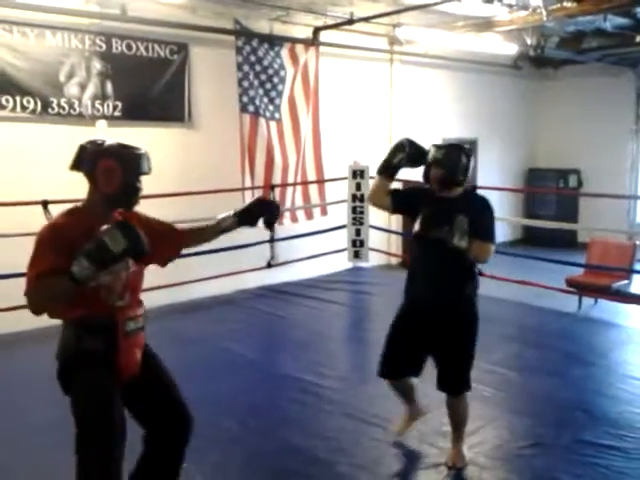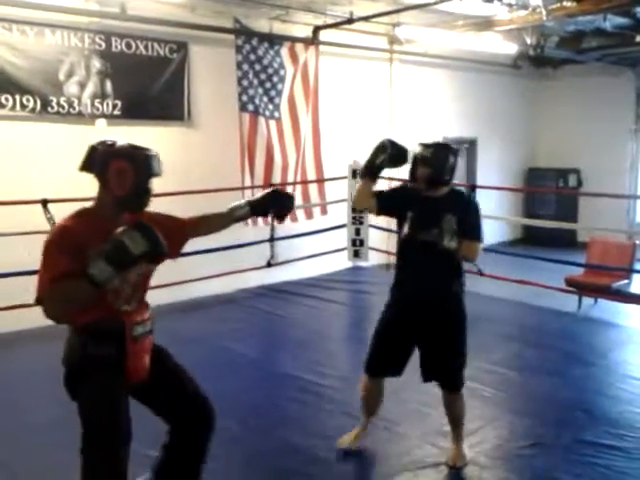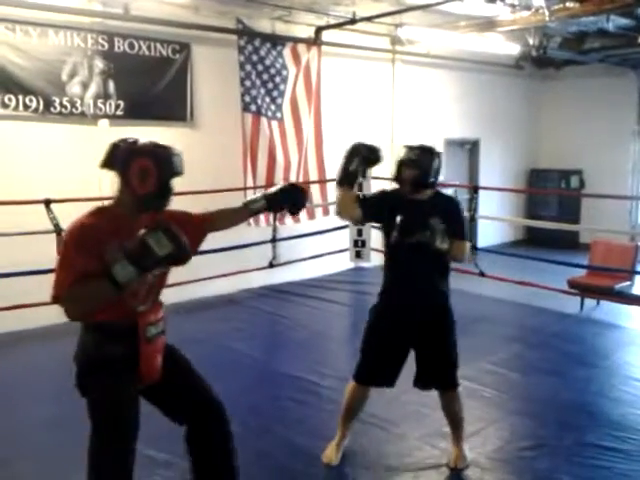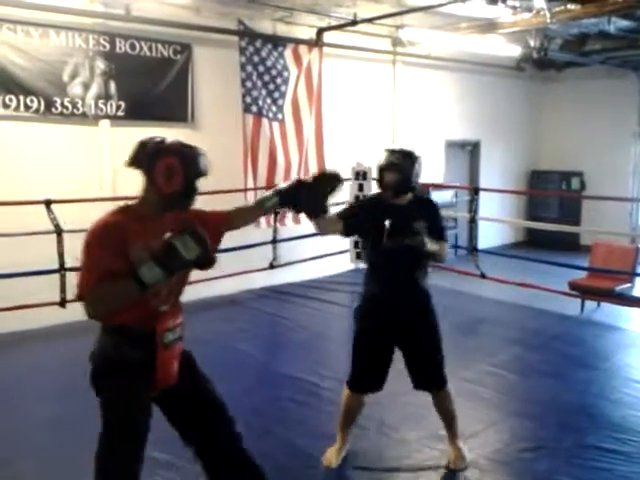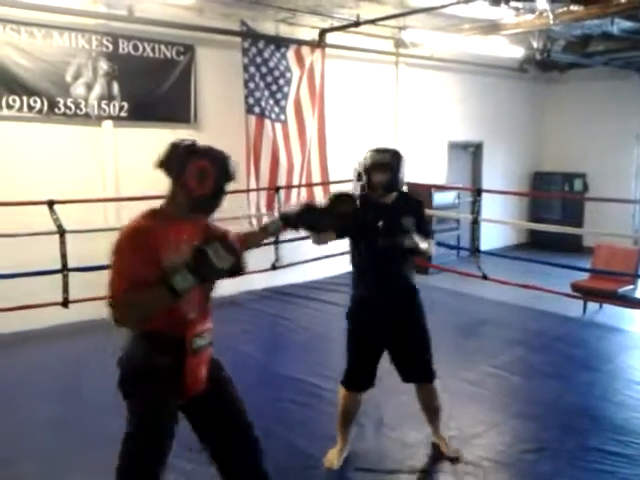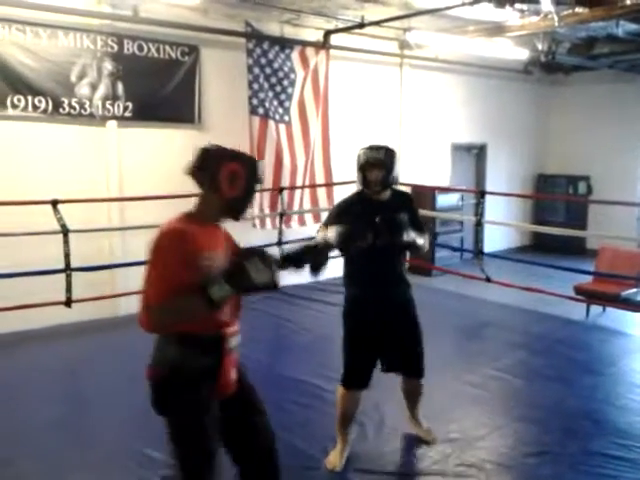
dt=0.1s
person 1, frame 1
left shoulder: (131, 222)
right shoulder: (60, 231)
left elbow: (187, 238)
right elbow: (38, 301)
left wrist: (239, 218)
right wrist: (89, 263)
left hip: (132, 346)
right hip: (89, 353)
left knee: (174, 422)
right knee: (103, 451)
person 1, frame 2
left shoulder: (140, 223)
right shoulder: (68, 235)
left elbow: (197, 227)
right elbow: (54, 307)
left wrist: (252, 206)
right wrist: (108, 266)
left hip: (139, 347)
right hip: (96, 358)
left knee: (197, 414)
person 1, frame 3
left shoulder: (158, 221)
right shoulder: (87, 231)
left elbow: (214, 221)
right elbow: (74, 307)
left wrist: (267, 201)
right wrist: (130, 266)
left hip: (151, 347)
right hip: (108, 357)
left knee: (210, 417)
person 1, frame 4
left shoulder: (178, 220)
right shoulder: (110, 231)
left elbow: (231, 219)
right elbow: (97, 306)
left wrist: (285, 196)
right wrist: (155, 267)
left hip: (169, 353)
right hip: (125, 361)
left knee: (219, 433)
person 1, frame 5
left shoulder: (200, 228)
right shoulder: (141, 236)
left elbow: (235, 244)
right elbow: (125, 313)
left wrist: (283, 222)
right wrist: (190, 274)
left hip: (196, 361)
right hip: (154, 365)
left knee: (240, 447)
person 1, frame 6
left shoulder: (219, 235)
right shoulder: (179, 237)
right elbow: (163, 313)
right wrist: (230, 285)
left hip: (222, 366)
right hip: (185, 372)
left knee: (260, 448)
person 2, frame 1
left shoulder: (476, 205)
right shoulder: (420, 196)
left elbow: (483, 254)
right elbow: (376, 198)
left wrist: (451, 236)
right wrist: (391, 165)
left hip: (457, 306)
right hip: (417, 300)
left knee: (454, 383)
right knee: (393, 368)
left ankle: (457, 444)
right ankle: (413, 408)
person 2, frame 2
left shoulder: (463, 204)
right shoulder: (405, 196)
left elbow: (472, 252)
right elbow: (361, 202)
left wrist: (440, 237)
right wrist: (373, 167)
left hip: (444, 304)
right hip: (405, 298)
left knee: (450, 380)
right knee: (376, 369)
left ankle: (458, 442)
right ankle: (363, 425)
person 2, frame 3
left shoulder: (447, 206)
right shoulder: (390, 200)
left elbow: (461, 252)
right elbow: (346, 211)
left wrist: (431, 238)
right wrist: (350, 174)
left hip: (433, 306)
right hip: (392, 303)
left knee: (446, 382)
right knee: (365, 376)
left ankle: (457, 444)
right ankle: (340, 436)
person 2, frame 4
left shoulder: (426, 208)
right shoulder: (368, 207)
left elbow: (442, 252)
right elbow: (329, 226)
left wrist: (418, 241)
right wrist: (319, 213)
left hip: (416, 305)
right hip: (376, 305)
left knee: (435, 380)
right knee: (361, 382)
left ankle: (455, 443)
right ankle: (341, 441)
person 2, frame 5
left shoulder: (411, 205)
right shoulder: (356, 208)
left elbow: (428, 246)
right elbow: (322, 235)
left wrist: (409, 239)
right wrist: (323, 220)
left hip: (405, 301)
right hip: (367, 304)
left knee: (423, 374)
right knee: (354, 381)
left ankle: (437, 434)
right ankle: (341, 442)
person 2, frame 6
left shoulder: (404, 202)
right shoulder: (350, 207)
left elbow: (422, 243)
right elbow: (322, 238)
left wrist: (408, 237)
right wrist: (332, 237)
left hip: (398, 296)
right hip: (361, 301)
left knee: (412, 368)
right knee: (354, 378)
left ankle: (414, 418)
right ankle: (342, 443)
